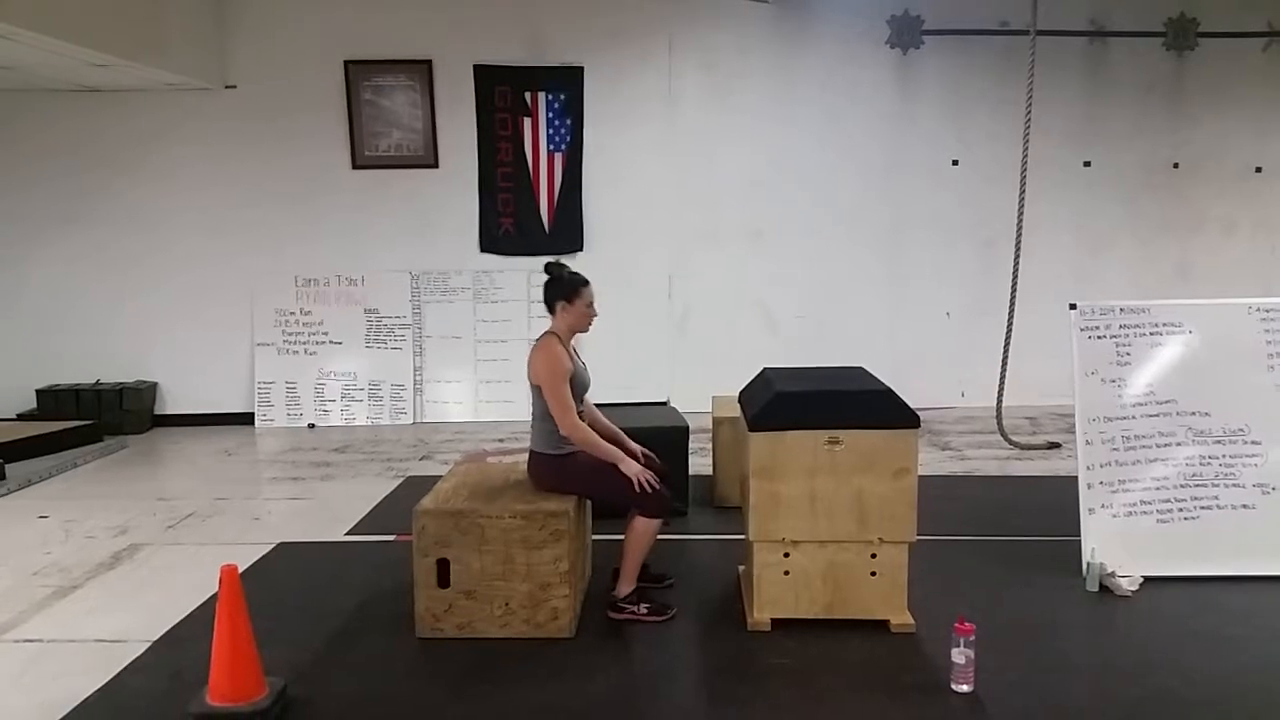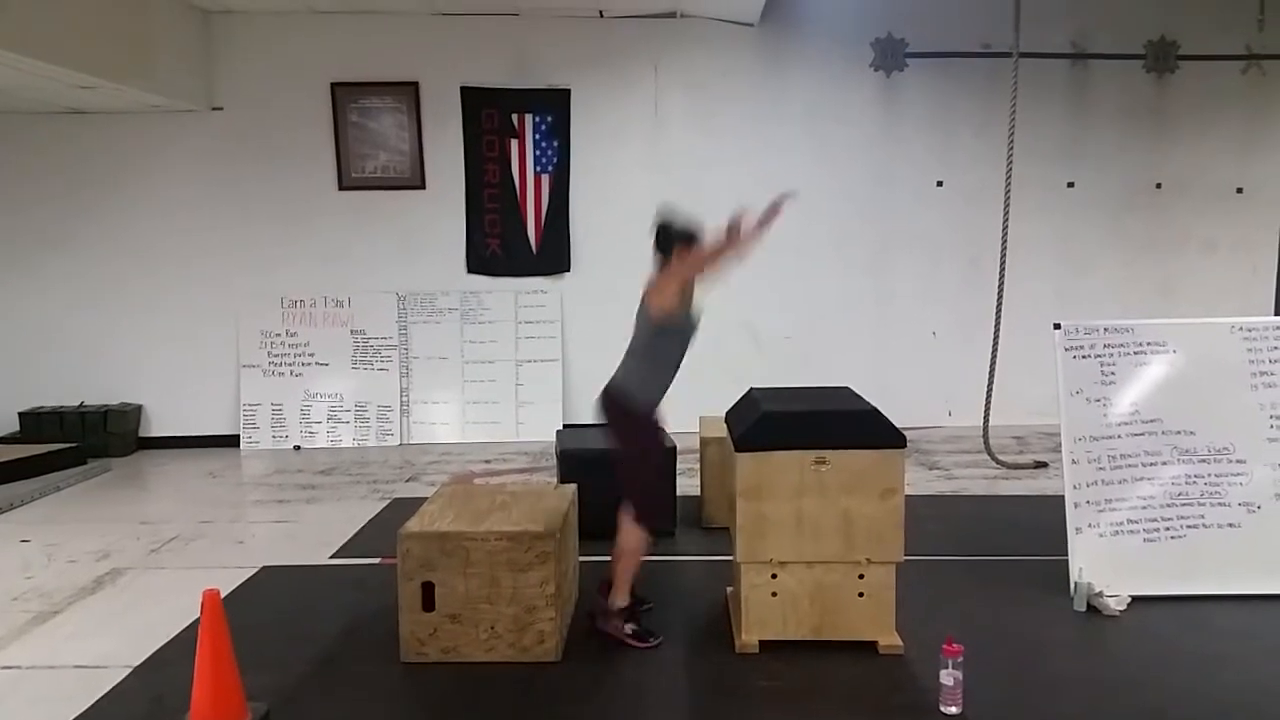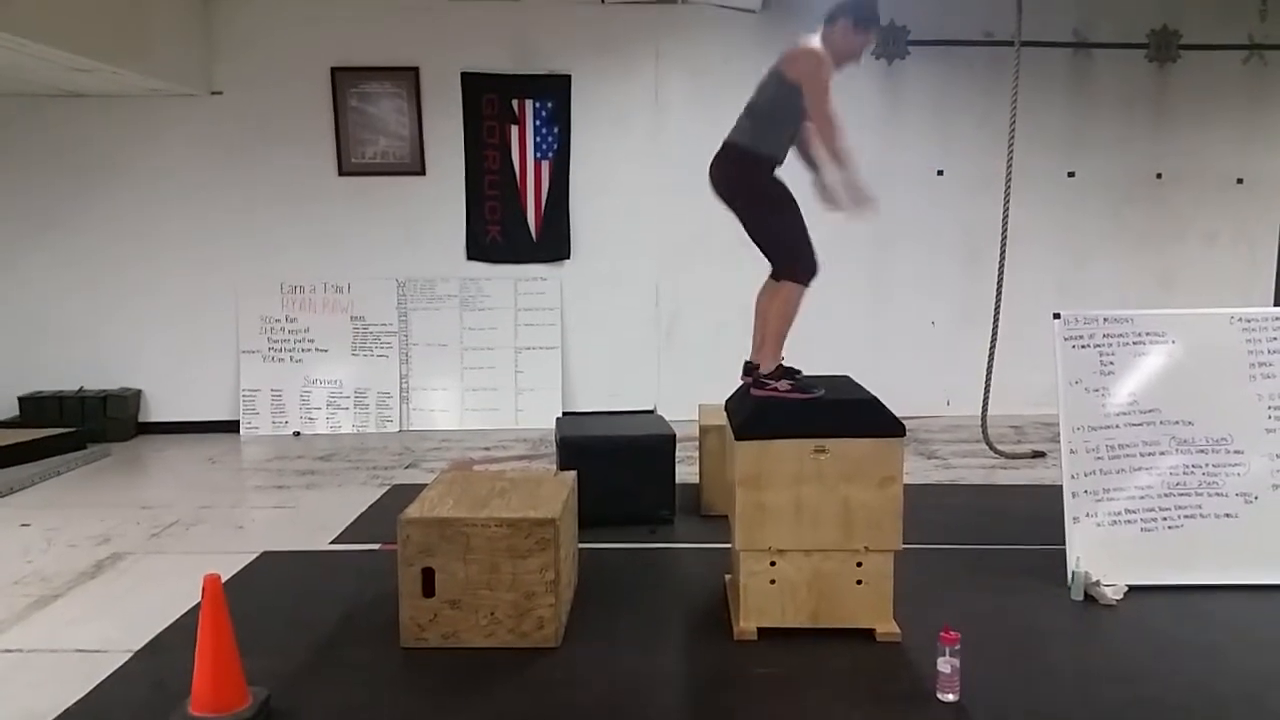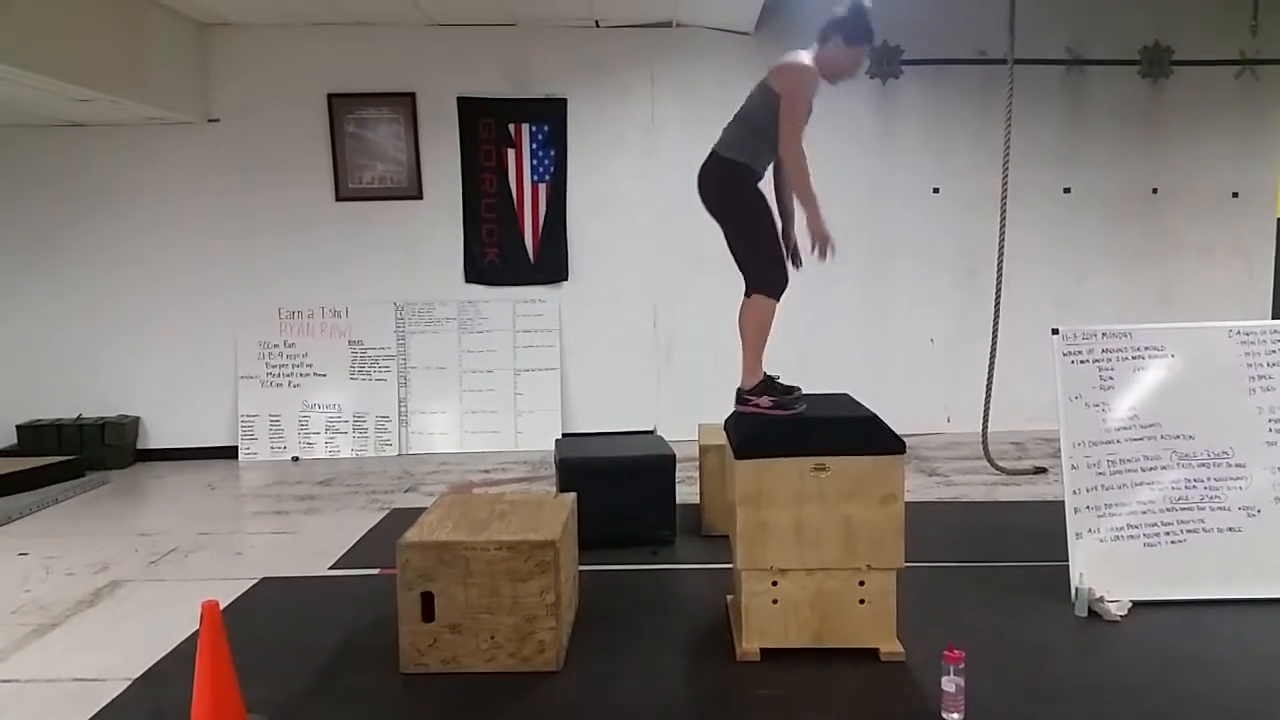
dt=1s
person 1, frame 1
left shoulder: (564, 345)
right shoulder: (550, 352)
left elbow: (582, 407)
right elbow: (570, 426)
left wrist: (626, 442)
right wrist: (621, 460)
left hip: (568, 453)
right hip: (554, 462)
left knee: (653, 472)
right knee: (655, 499)
left ankle: (630, 566)
right ankle: (624, 597)
person 1, frame 2
left shoulder: (669, 285)
right shoulder: (671, 281)
left elbow: (715, 253)
right elbow: (725, 254)
left wrist: (726, 238)
right wrist: (764, 220)
left hip: (627, 403)
right hip: (630, 409)
left knee: (644, 499)
right knee: (648, 506)
left ankle: (617, 586)
right ankle: (618, 608)
person 1, frame 3
left shoulder: (808, 57)
right shoulder: (814, 56)
left elbow: (804, 128)
right elbow: (822, 120)
left wrist: (821, 177)
right wrist: (850, 177)
left hip: (747, 166)
right hip: (745, 167)
left knee: (789, 267)
right knee: (799, 265)
left ankle: (760, 364)
right ankle: (766, 373)
person 1, frame 4
left shoulder: (799, 72)
right shoulder: (802, 72)
left elbow: (782, 154)
right elbow: (790, 149)
left wrist: (787, 226)
right wrist: (815, 218)
left hip: (730, 177)
right hip: (730, 178)
left knee: (764, 279)
right knee: (769, 278)
left ankle: (754, 379)
right ankle: (751, 389)
